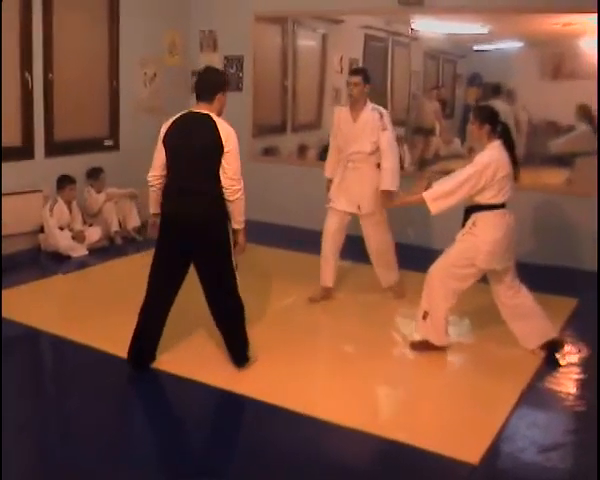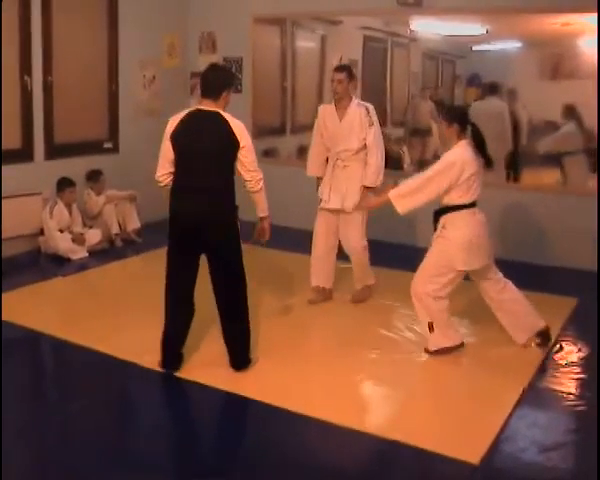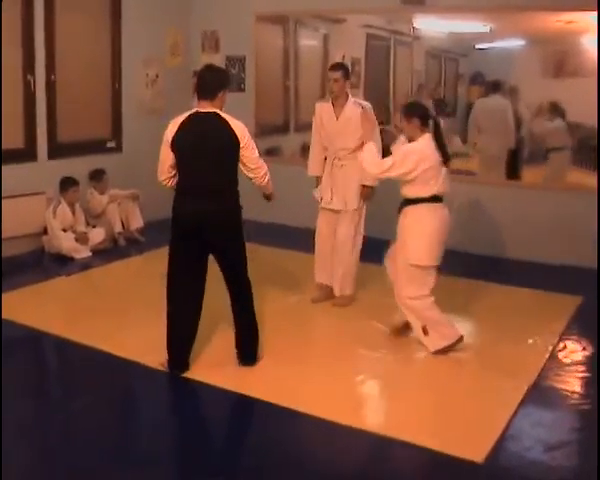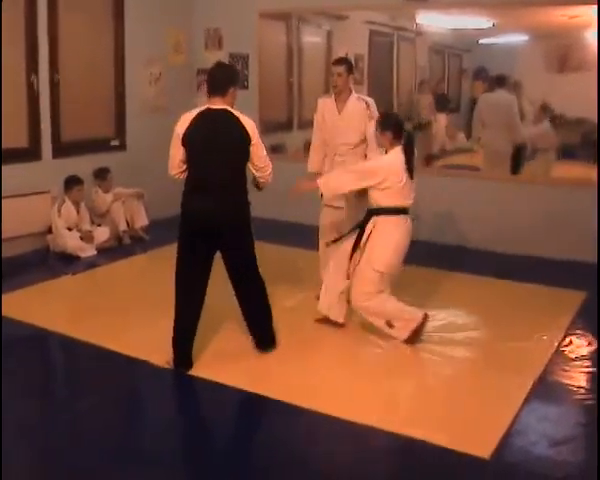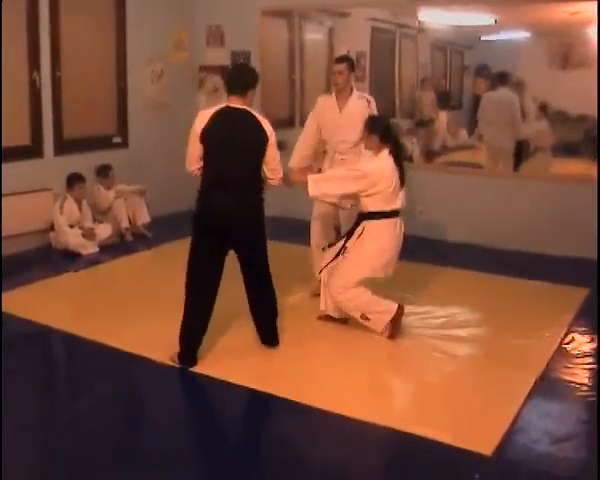
dt=0.2s
person 1, frame 1
left shoulder: (171, 126)
right shoulder: (223, 131)
left elbow: (156, 177)
right elbow: (232, 185)
left wrist: (156, 212)
right wrist: (238, 227)
left hip: (174, 215)
right hip: (208, 218)
left knee: (160, 286)
right knee: (223, 288)
left ankle: (140, 354)
right ankle: (239, 353)
person 1, frame 2
left shoulder: (177, 123)
right shoulder: (234, 129)
left elbow: (163, 174)
right elbow: (253, 178)
right wrist: (263, 216)
left hip: (183, 213)
right hip: (219, 215)
left knee: (179, 285)
right knee: (230, 286)
left ankle: (170, 356)
right ankle: (239, 356)
person 1, frame 3
left shoulder: (176, 127)
right shoulder: (234, 128)
left elbow: (165, 176)
right elbow: (259, 172)
right wrist: (268, 191)
left hip: (186, 214)
right hip: (224, 214)
left knee: (183, 287)
right knee: (238, 282)
left ankle: (178, 359)
right ankle: (248, 352)
person 1, frame 4
left shoulder: (187, 122)
right shoulder: (245, 125)
left elbow: (175, 169)
right elbow: (264, 172)
right wrist: (258, 182)
left hip: (196, 210)
right hip: (233, 211)
left knee: (189, 283)
right knee: (247, 276)
left ankle: (182, 356)
right ankle: (265, 337)
person 1, frame 5
left shoulder: (205, 119)
right shoulder: (261, 125)
left elbow: (193, 165)
right elbow: (274, 176)
left hip: (212, 207)
right hip: (248, 209)
left knee: (201, 279)
right knee: (257, 272)
left ankle: (187, 352)
right ankle: (269, 334)
person 2, frame 1
left shoulder: (489, 158)
right shoulder: (499, 153)
left elbow: (458, 186)
right elbow: (462, 178)
left wrist: (414, 198)
right wrist: (428, 189)
left hip: (484, 227)
right hip: (498, 224)
left knee: (439, 277)
right knee: (508, 286)
left ankle: (433, 337)
right ankle: (544, 337)
person 2, frame 2
left shoulder: (455, 158)
right shoulder: (468, 153)
left elbow: (425, 184)
right elbow: (431, 180)
left wrist: (381, 199)
right wrist: (398, 188)
left hip: (456, 228)
right hip: (471, 223)
left knee: (425, 288)
right knee: (492, 282)
left ankle: (445, 339)
right ankle: (533, 328)
person 2, frame 3
left shoulder: (416, 151)
right shoulder: (431, 146)
left elbow: (378, 168)
right elbow: (400, 161)
left wrist: (367, 140)
left hip: (420, 219)
right hip: (432, 215)
left knee: (410, 289)
right knee: (395, 263)
left ankle: (443, 337)
right ankle: (411, 319)
person 2, frame 4
left shoulder: (386, 164)
right shoulder: (401, 157)
left elbow: (349, 178)
right elbow: (361, 174)
left wrist: (314, 183)
left hip: (386, 229)
right hip: (386, 225)
left knee: (365, 296)
right knee: (340, 259)
left ankle: (411, 322)
right ankle: (334, 313)
person 2, frame 5
left shoulder: (375, 169)
right shoulder: (389, 160)
left elbow: (338, 180)
right elbow: (349, 175)
left wrist: (303, 179)
right wrist: (314, 173)
left hip: (377, 233)
right hip: (380, 227)
left knee: (341, 286)
right knee: (331, 261)
left ankle: (389, 313)
right ankle: (336, 311)
person 3, frame 1
left shoulder: (379, 115)
right shoulder: (339, 113)
left elbow: (389, 152)
left wrist: (387, 187)
right wrist: (329, 175)
left hip: (368, 179)
right hip: (343, 178)
left knee: (378, 236)
right knee: (331, 233)
left ankle: (392, 280)
right ankle: (326, 285)
person 3, frame 2
left shoulder: (365, 111)
right shoulder: (324, 111)
left elbow: (376, 148)
left wrist: (370, 183)
right wrist: (316, 175)
left hip: (356, 176)
right hip: (332, 177)
left knee: (353, 237)
right knee: (322, 234)
left ankle: (364, 283)
right ankle: (323, 287)
person 3, frame 3
left shoulder: (362, 109)
right shoulder: (320, 108)
left elbow: (373, 147)
left wrist: (368, 182)
right wrist: (317, 174)
left hip: (353, 175)
right hip: (330, 175)
left knee: (347, 238)
right knee: (324, 234)
left ankle: (344, 289)
right ankle: (326, 285)
person 3, frame 4
left shoulder: (365, 105)
right shoulder: (323, 104)
left elbow: (374, 144)
right elbow: (318, 140)
right wrist: (315, 171)
right hip: (330, 170)
right knee: (327, 229)
person 3, frame 5
left shoulder: (366, 103)
right shoulder: (323, 103)
right elbow: (309, 136)
right wrist: (295, 166)
right hip: (329, 167)
left knee: (352, 229)
right knee: (319, 225)
